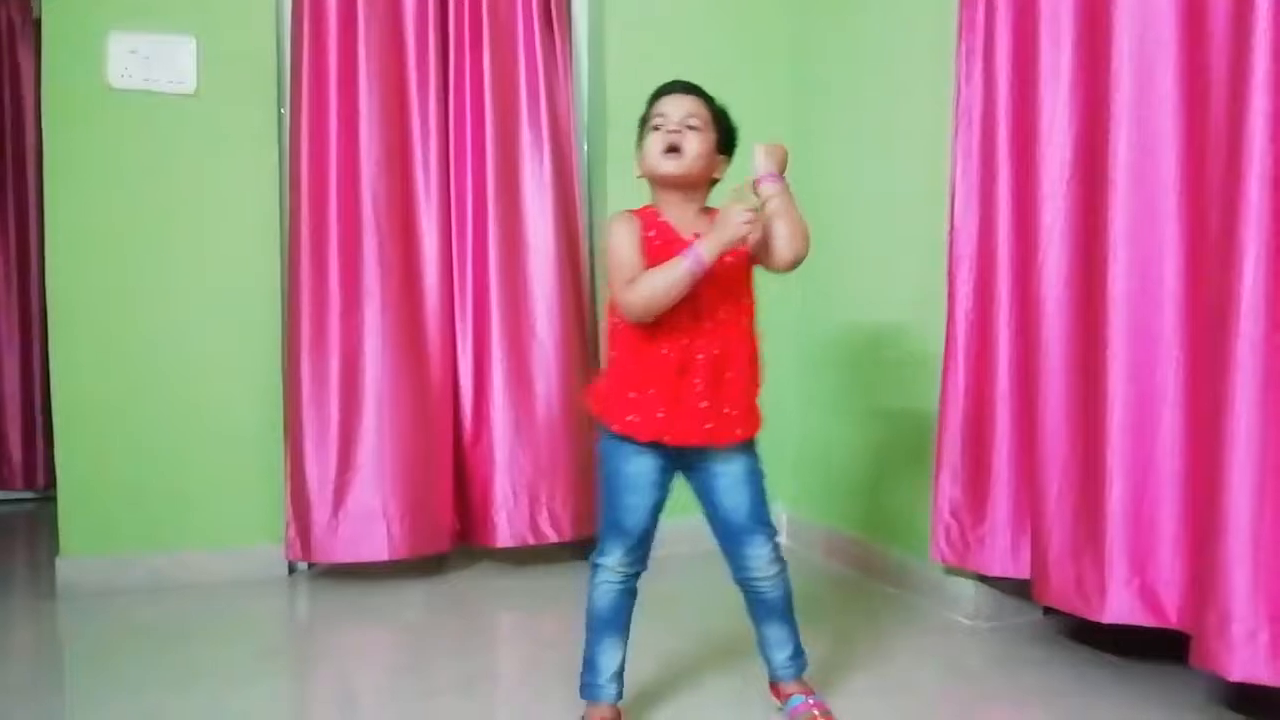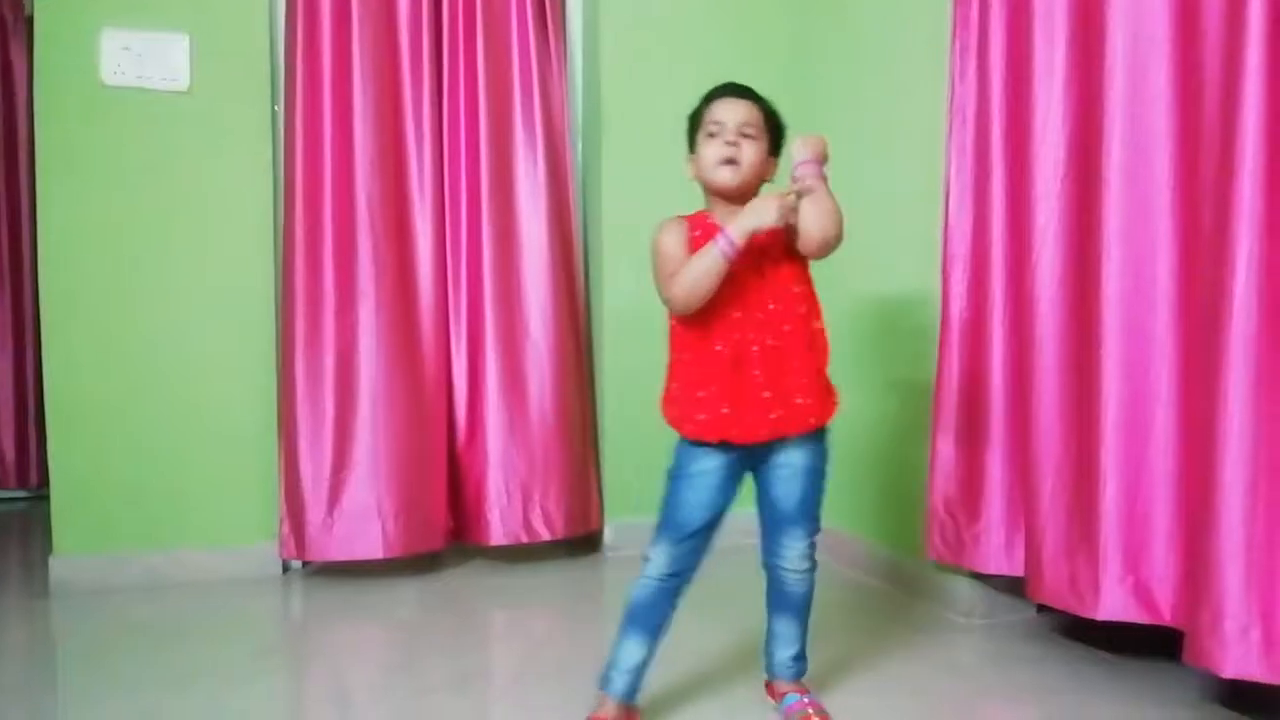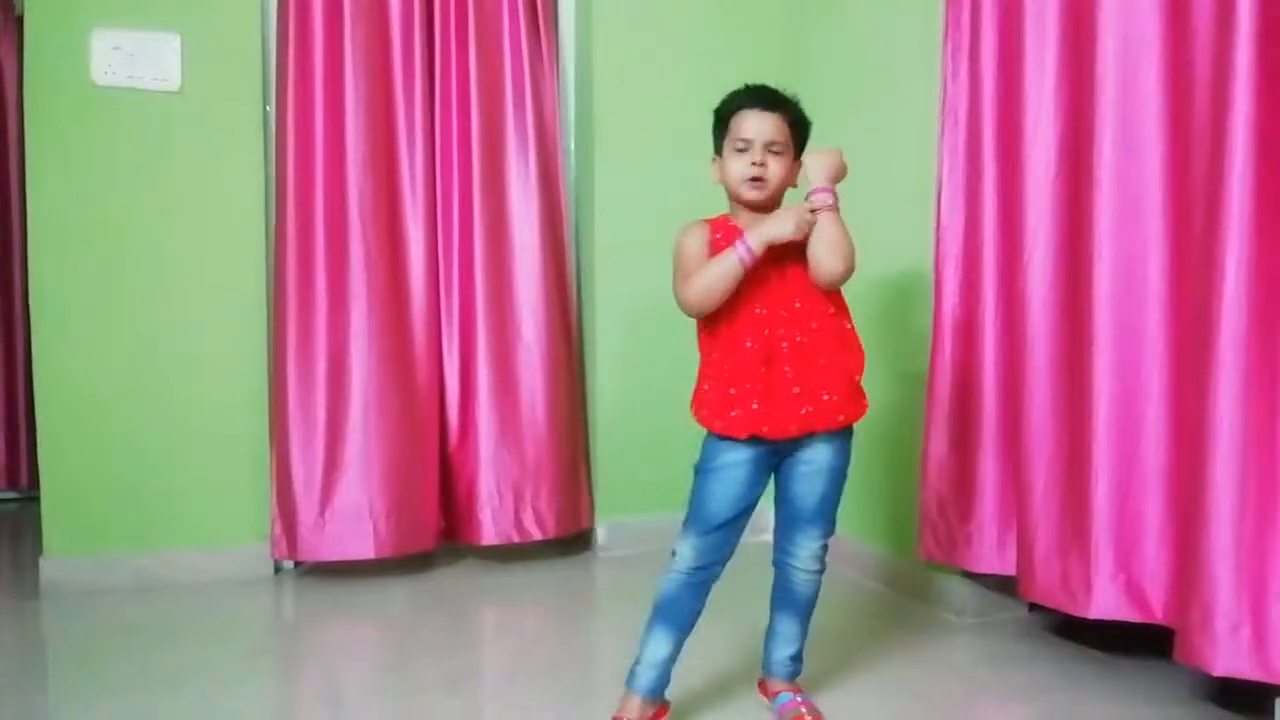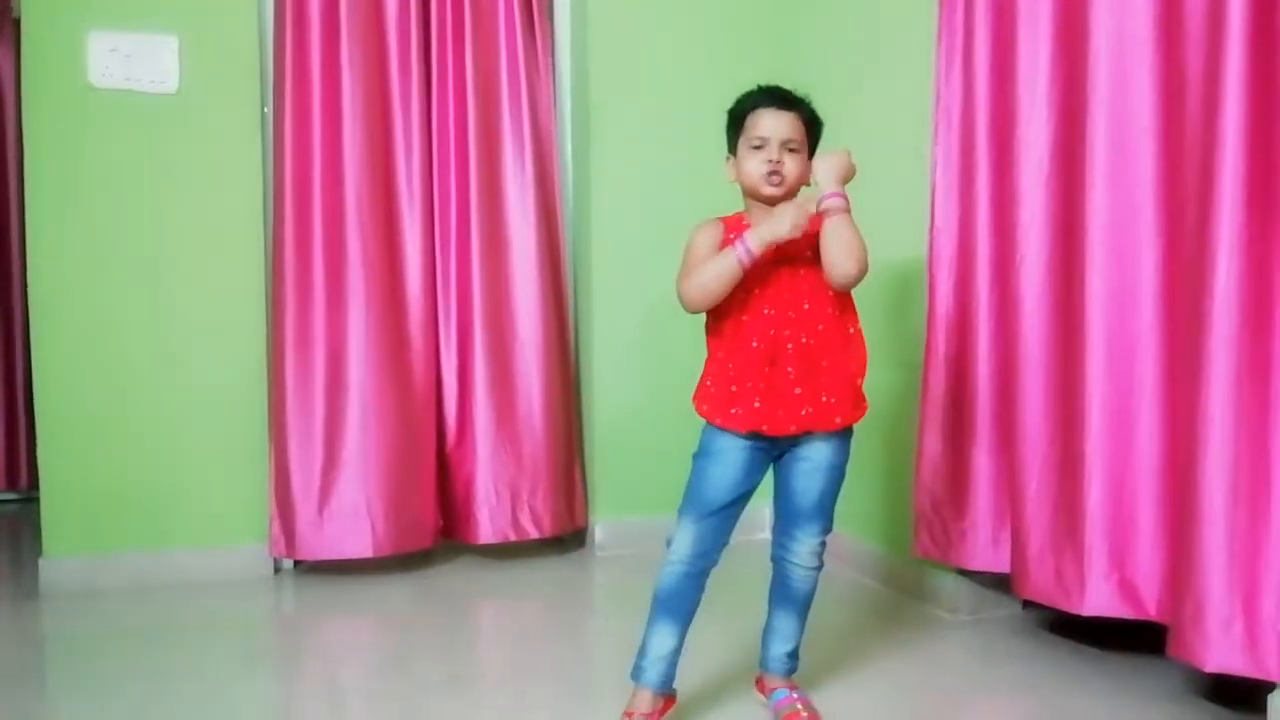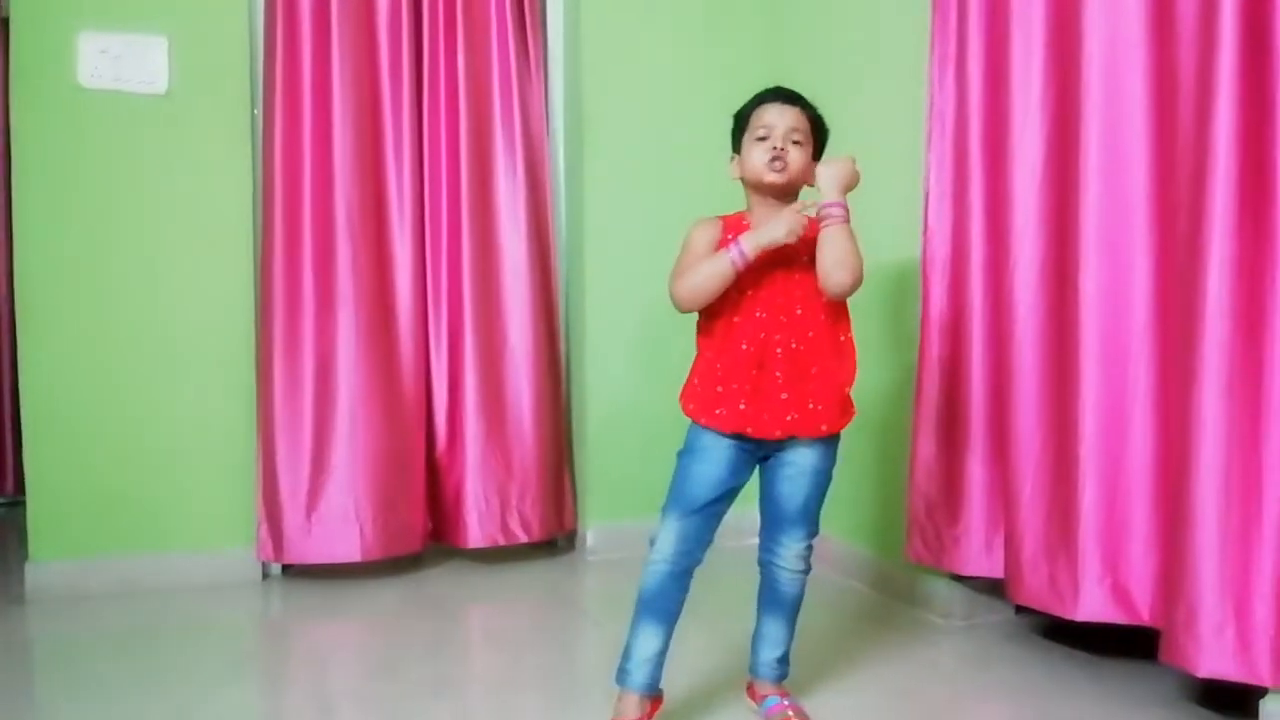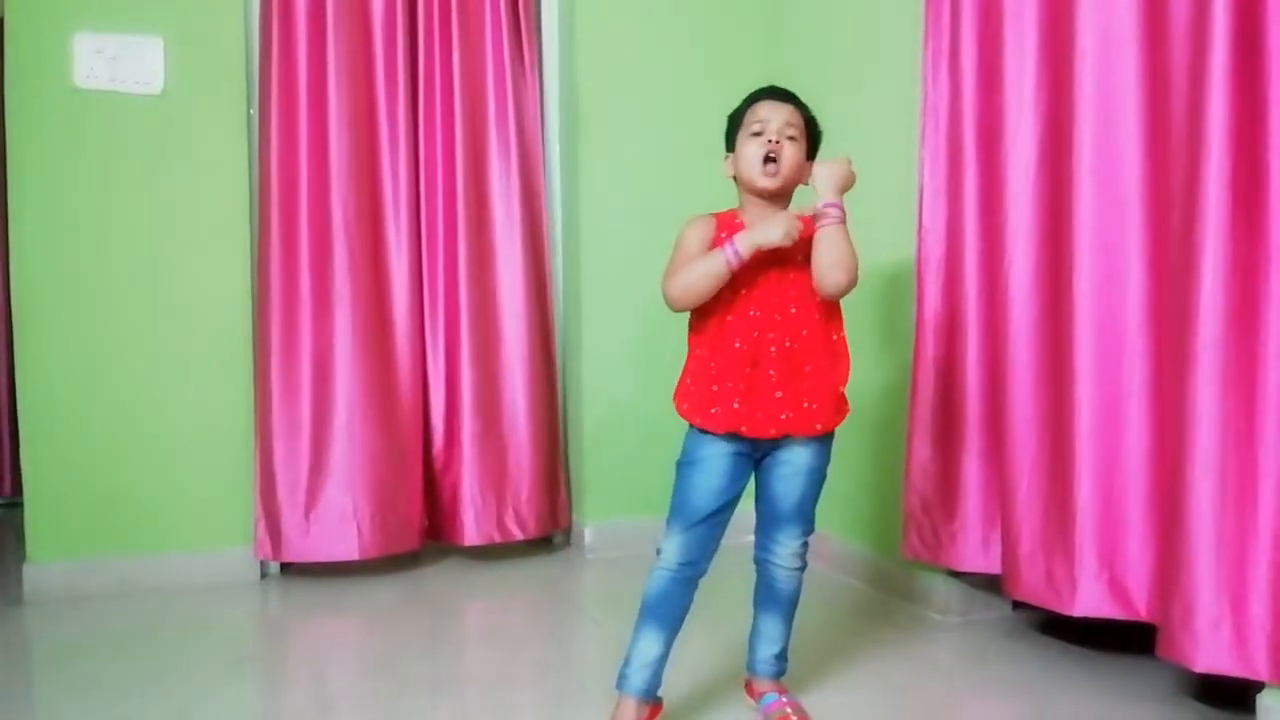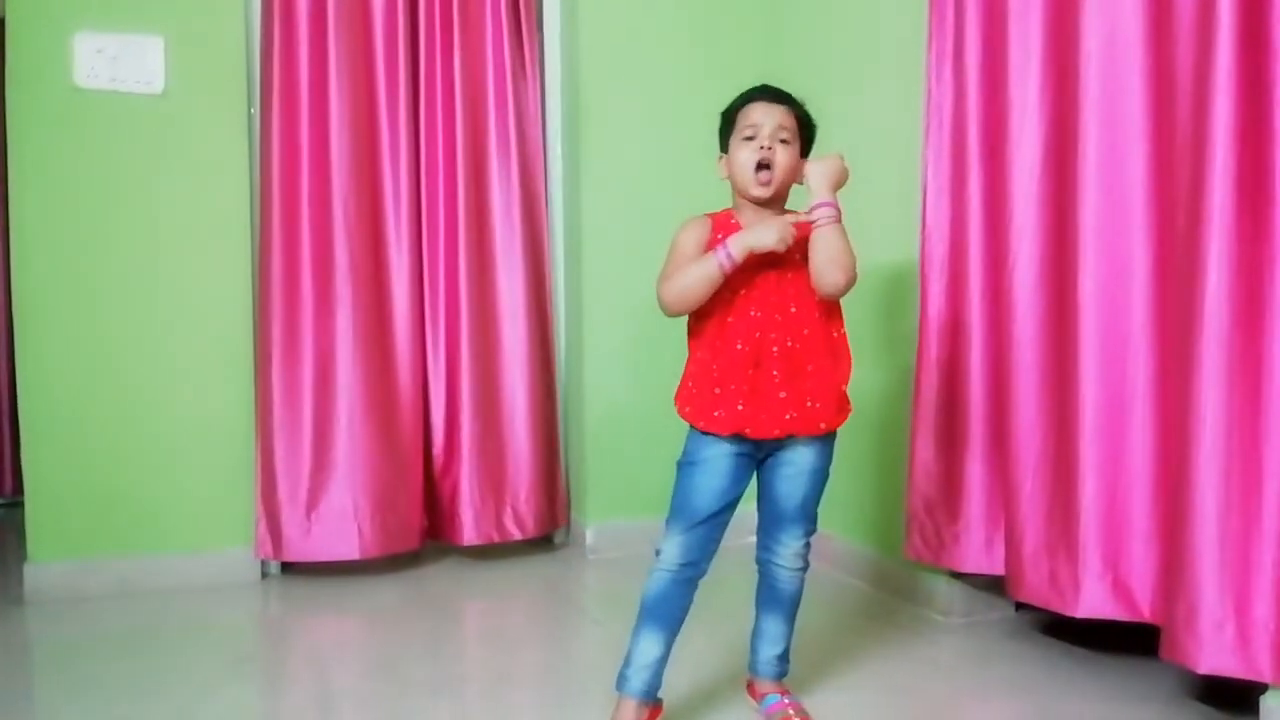
dt=0.2s
person 1, frame 1
left shoulder: (735, 225)
right shoulder: (629, 230)
left elbow: (790, 253)
right elbow: (633, 303)
left wrist: (770, 177)
right wrist: (708, 248)
left hip: (723, 430)
right hip: (636, 429)
left knee: (759, 558)
right knee: (616, 564)
person 1, frame 2
left shoulder: (785, 222)
right shoulder: (677, 233)
left elbow: (824, 236)
right elbow: (682, 296)
left wrist: (809, 167)
right wrist: (744, 227)
left hip: (794, 426)
right hip: (710, 429)
left knee: (794, 556)
right knee: (667, 560)
person 1, frame 3
left shoulder: (810, 231)
right shoulder: (700, 237)
left elbow: (834, 271)
right elbow: (694, 298)
left wrist: (823, 188)
right wrist: (762, 236)
left hip: (821, 424)
right hip: (737, 427)
left knee: (803, 557)
right knee: (695, 556)
person 1, frame 4
left shoulder: (825, 229)
right shoulder: (715, 234)
left elbow: (847, 271)
right elbow: (693, 295)
left wrist: (832, 190)
right wrist: (763, 235)
left hip: (821, 421)
right hip: (737, 420)
left knee: (802, 553)
right knee: (690, 545)
person 1, frame 5
left shoulder: (824, 233)
right shoulder: (713, 232)
left elbow: (841, 282)
right elbow: (684, 294)
left wrist: (835, 196)
right wrist: (758, 239)
left hip: (807, 427)
right hip: (722, 421)
left knee: (789, 557)
right knee: (673, 547)
person 1, frame 6
left shoulder: (818, 232)
right shoulder: (707, 230)
left elbow: (835, 282)
right elbow: (677, 293)
left wrist: (831, 197)
right wrist: (751, 240)
left hip: (801, 425)
right hip: (718, 423)
left knee: (784, 556)
right knee: (679, 554)
person 1, frame 7
left shoulder: (815, 232)
right shoulder: (702, 232)
left elbow: (833, 282)
right elbow: (672, 299)
left wrist: (824, 195)
right wrist: (745, 244)
left hip: (805, 425)
right hip: (720, 423)
left knee: (787, 556)
right knee: (679, 555)
